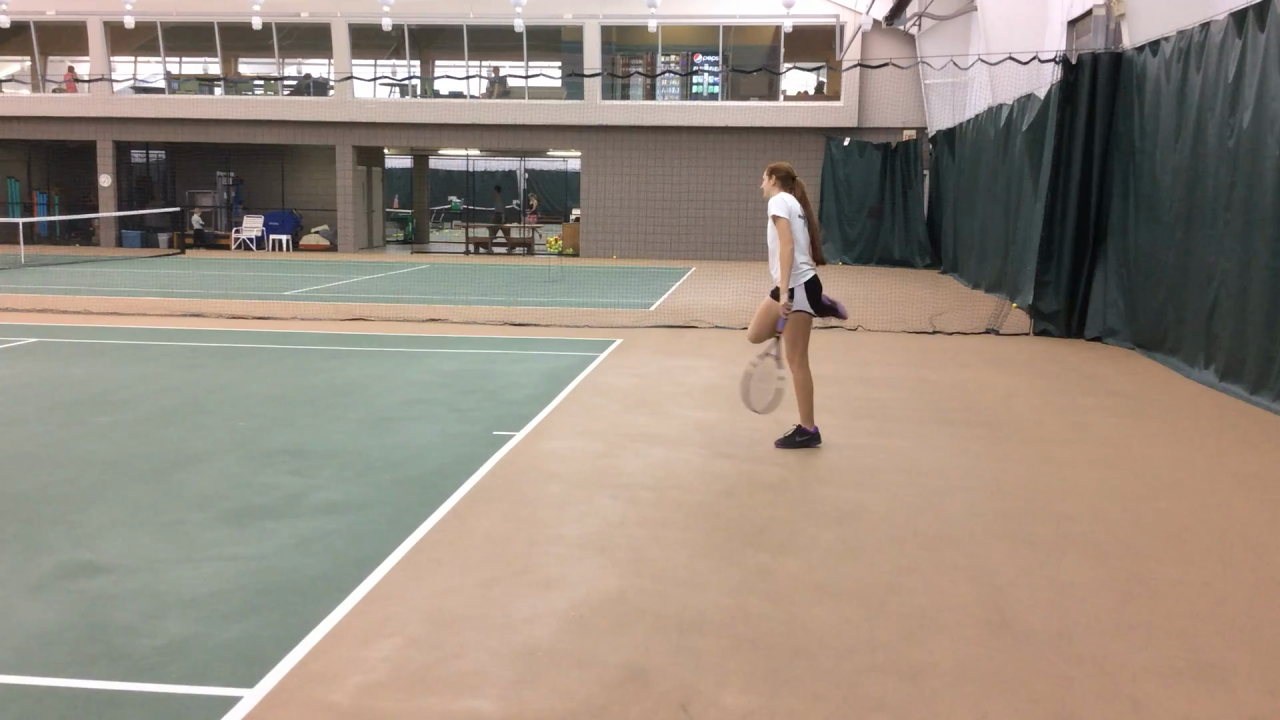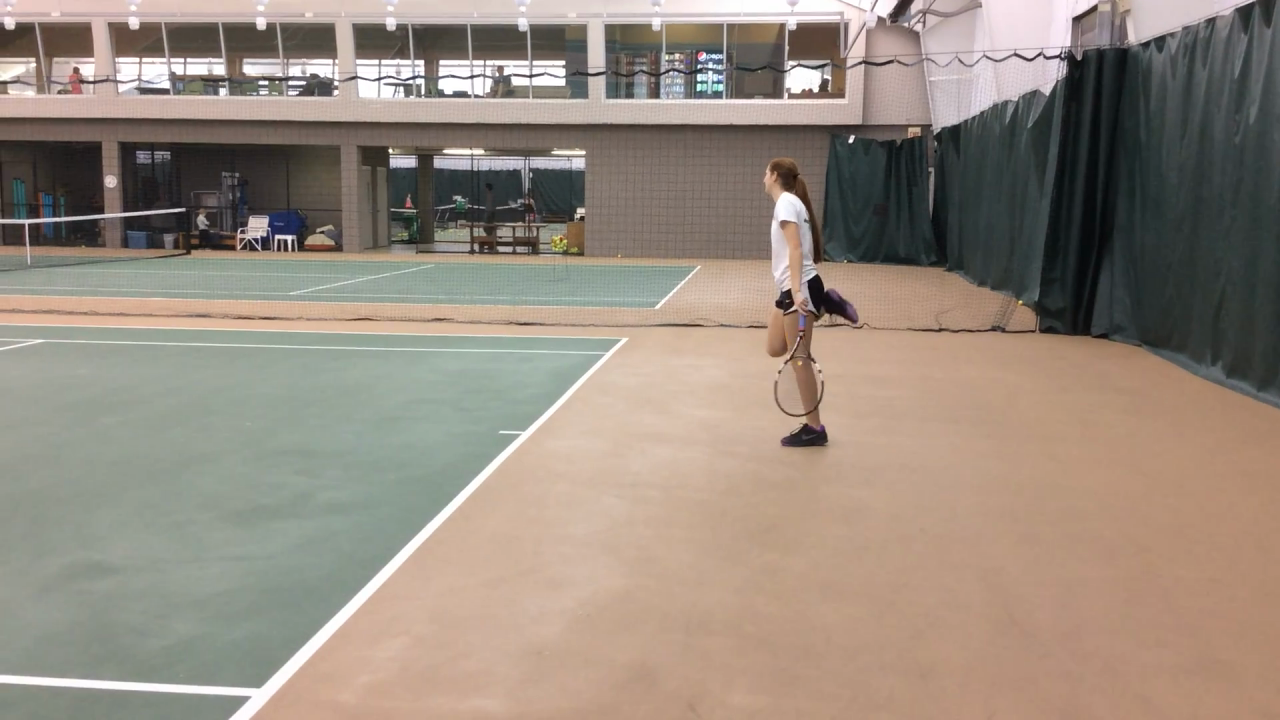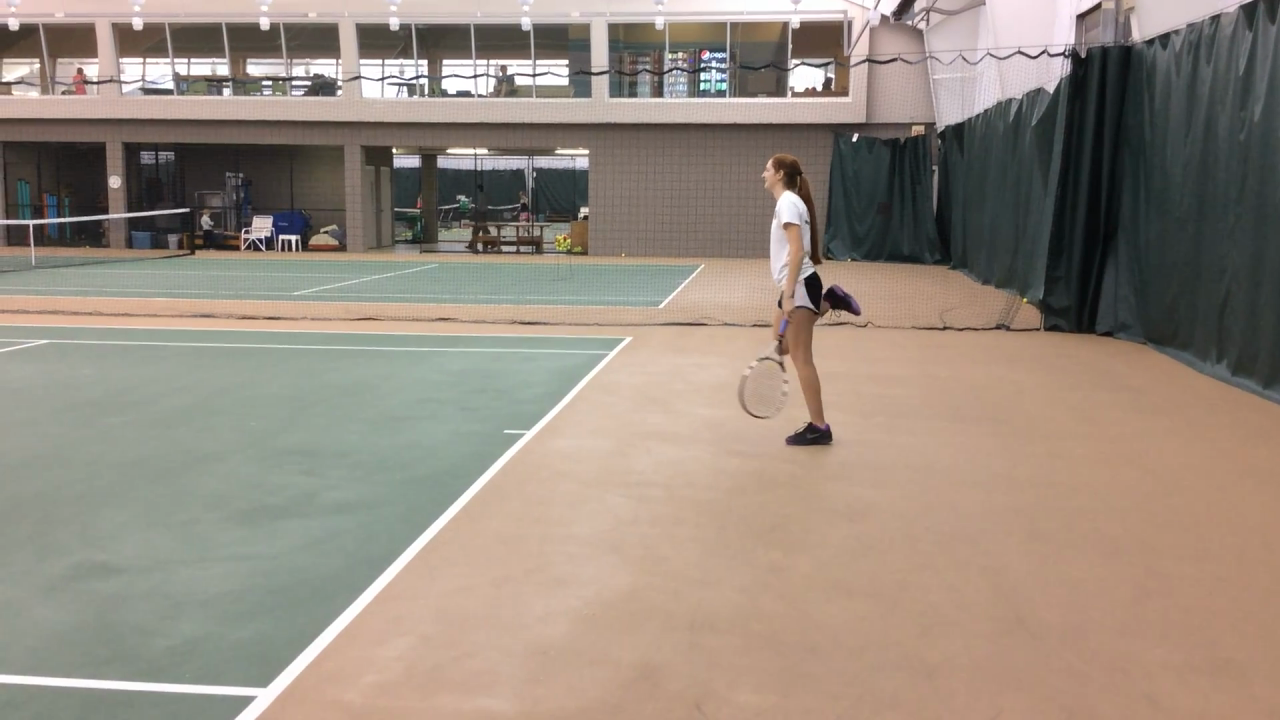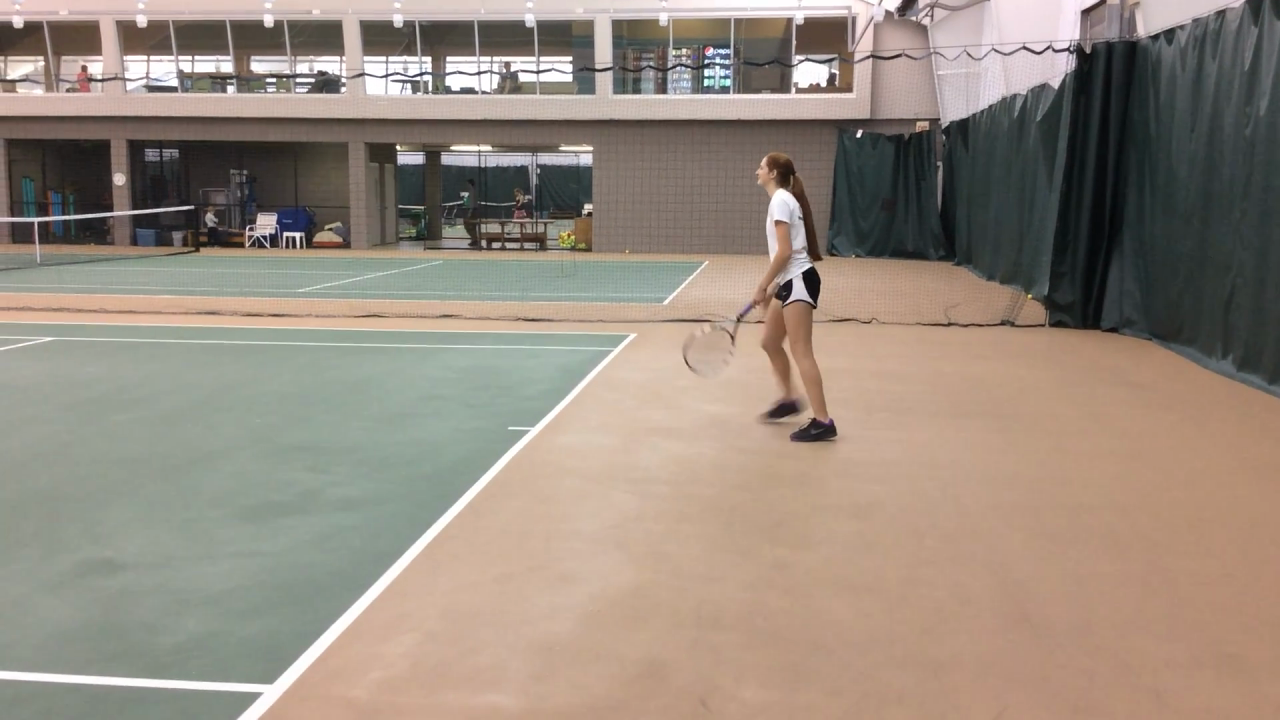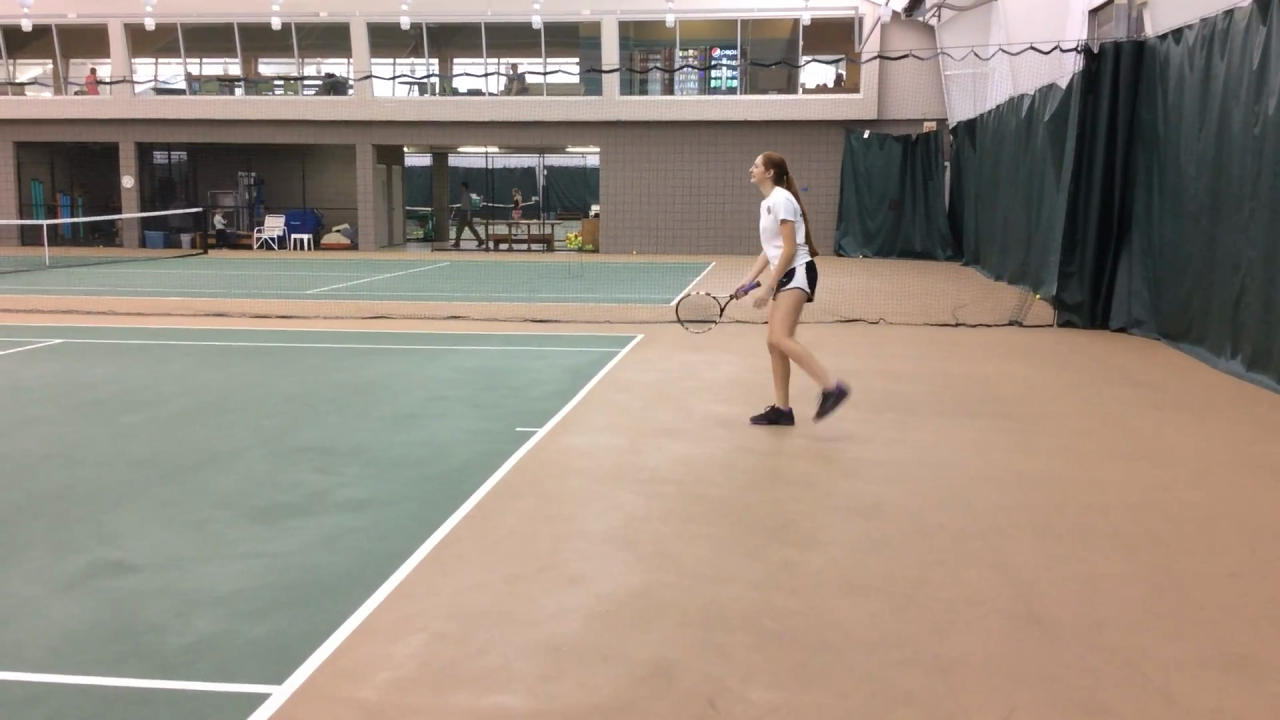
dt=0.3s
person 1, frame 1
left shoulder: (778, 200)
right shoulder: (791, 202)
left elbow: (787, 248)
left wrist: (785, 293)
left hip: (797, 286)
right hip: (790, 286)
left knee: (796, 361)
right knee: (755, 335)
left ankle: (808, 430)
right ankle: (820, 308)
person 1, frame 2
left shoulder: (785, 202)
right shoulder: (789, 202)
left elbow: (795, 248)
left wrist: (797, 290)
left hip: (800, 288)
right hip: (791, 289)
right knee: (775, 349)
left ankle: (814, 429)
right ankle: (825, 304)
person 1, frame 3
left shoulder: (787, 202)
right shoulder: (788, 201)
left elbow: (797, 252)
left wrist: (788, 295)
left hip: (799, 286)
right hip: (795, 286)
left knee: (801, 359)
right knee: (784, 346)
left ankle: (819, 428)
right ankle: (829, 301)
person 1, frame 4
left shoulder: (780, 200)
right shoulder: (782, 199)
left elbow: (784, 252)
left wrist: (763, 287)
right wrist: (768, 288)
left hip: (798, 281)
right hip: (790, 282)
left knee: (801, 353)
right knee: (769, 342)
left ankle: (822, 422)
right ankle: (789, 400)
person 1, frame 5
left shoulder: (781, 199)
right shoulder: (766, 203)
left elbow: (790, 249)
left wrist: (769, 286)
right wrist: (748, 279)
left hip: (798, 272)
right hip: (785, 275)
left knee: (781, 339)
right knee: (773, 343)
left ankle: (831, 387)
right ankle: (782, 409)
